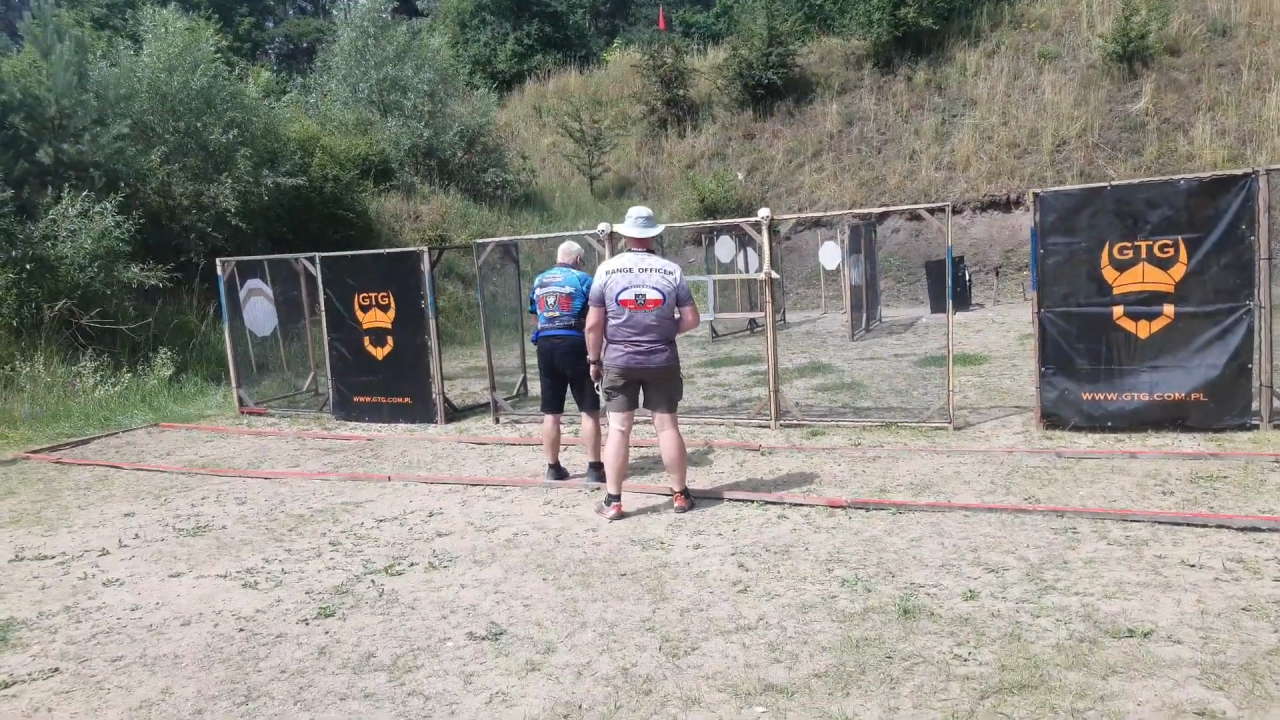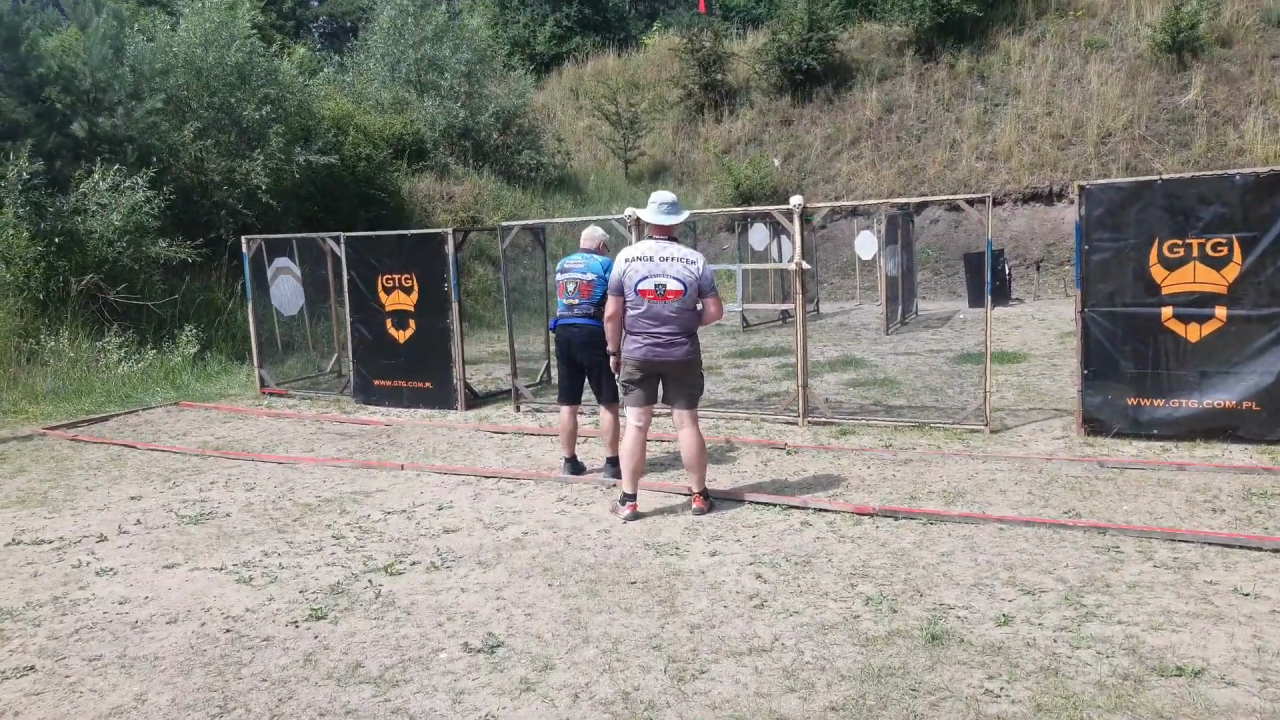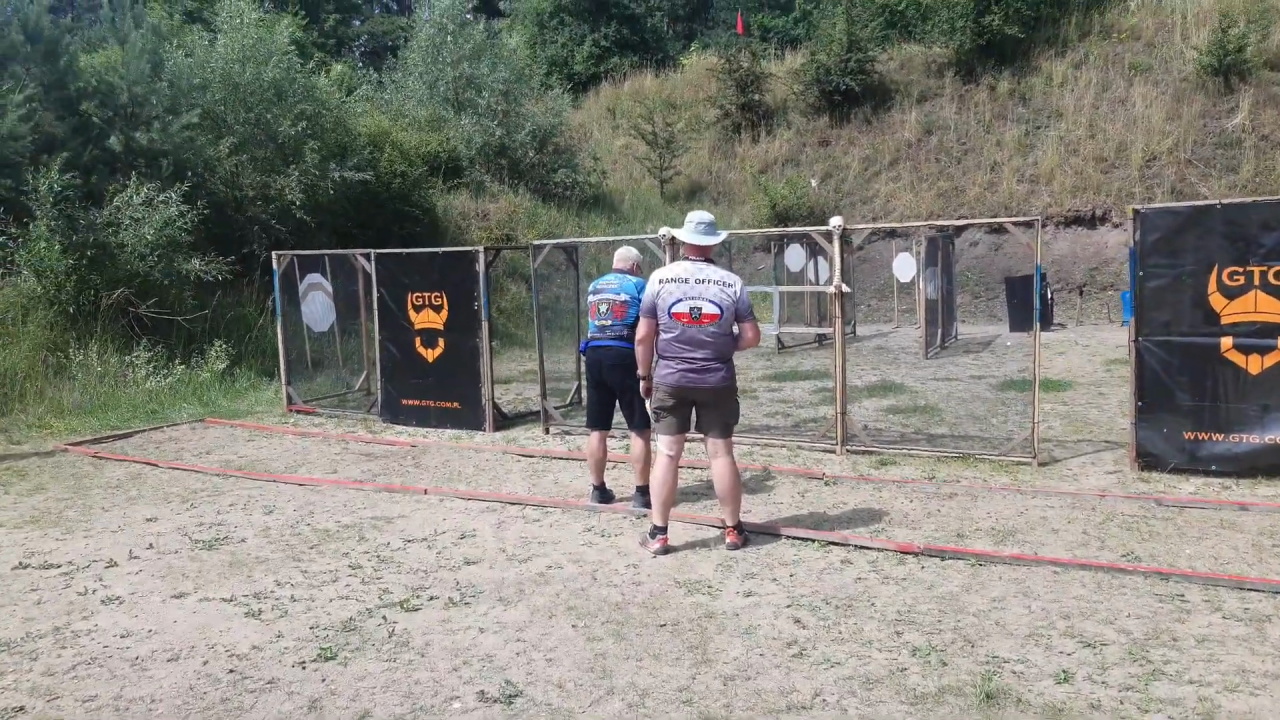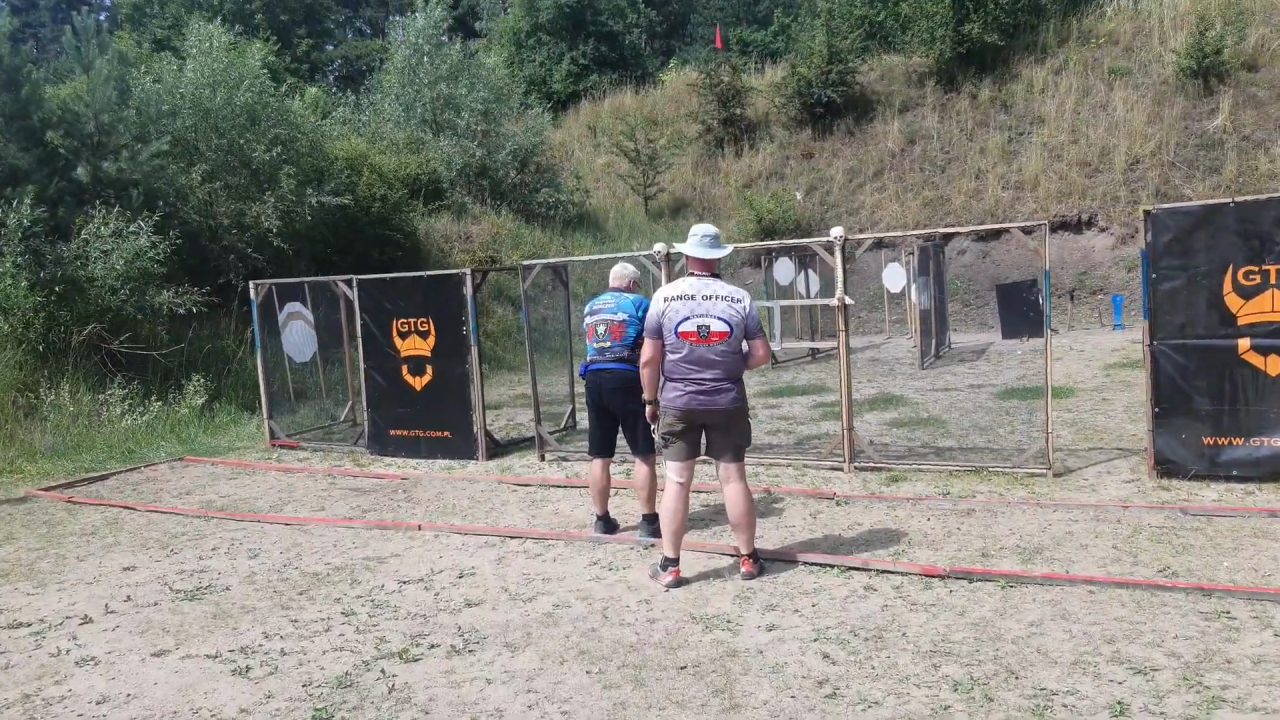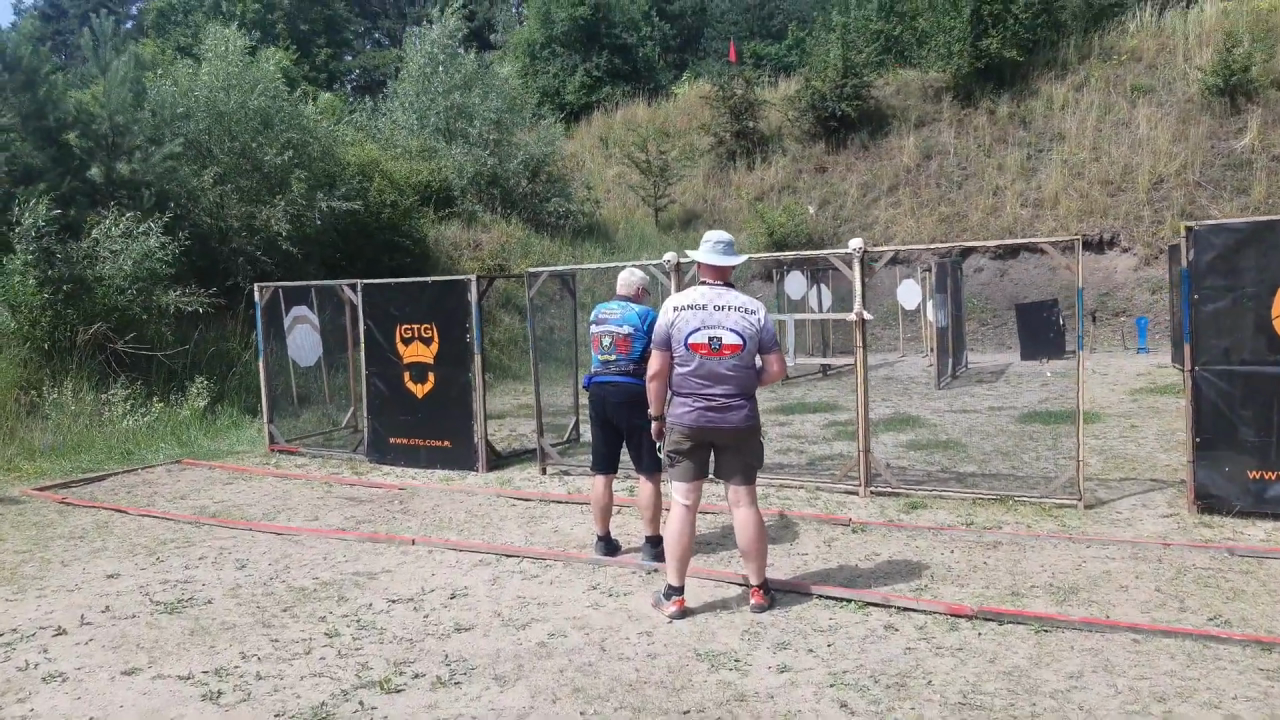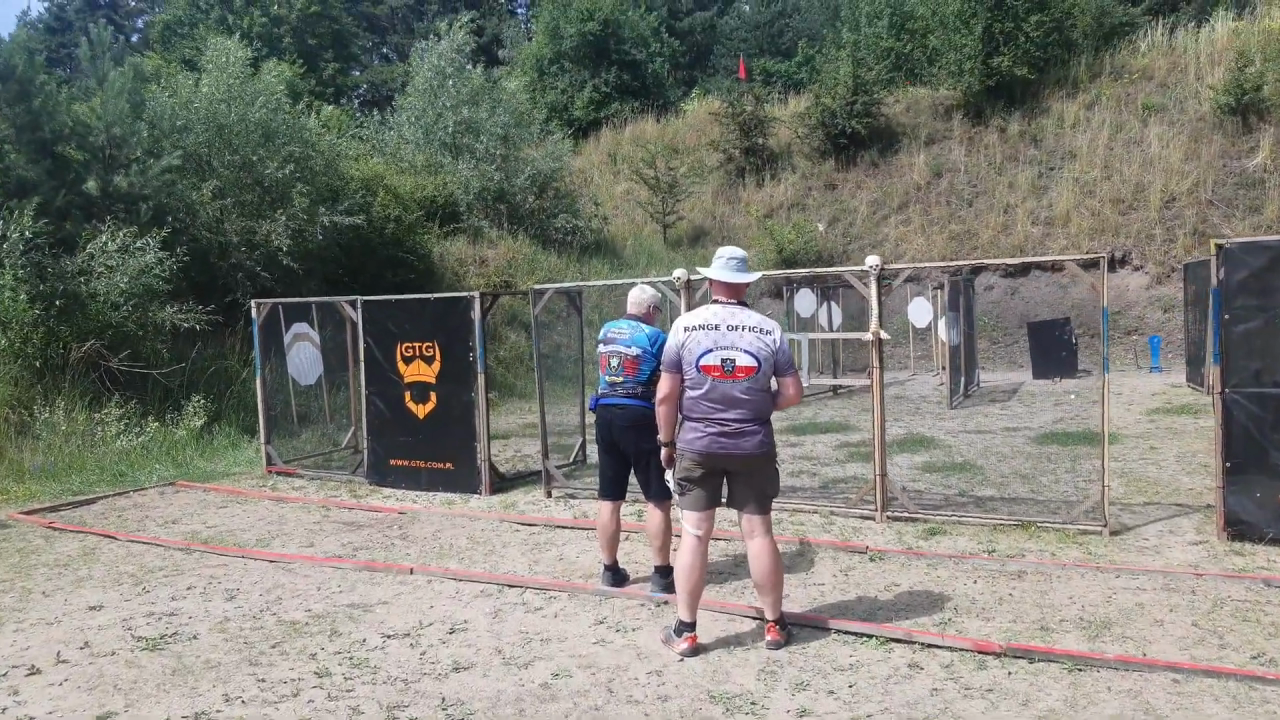
dt=0.5s
person 1, frame 1
left shoulder: (607, 270)
right shoulder: (671, 270)
left elbow: (593, 324)
right elbow: (691, 319)
left wrist: (594, 359)
left hip: (619, 360)
right hip: (661, 360)
left knee: (618, 429)
right knee: (667, 426)
left ankle: (612, 501)
right ankle: (680, 494)
person 1, frame 2
left shoulder: (626, 257)
right shoulder: (694, 260)
left elbow: (611, 314)
right elbow: (714, 311)
left wrist: (614, 351)
left hip: (637, 353)
right hip: (682, 354)
left knee: (635, 425)
right knee: (687, 424)
left ankle: (628, 500)
right ankle: (699, 496)
person 1, frame 3
left shoulder: (660, 278)
right shoulder: (732, 282)
left elbow: (643, 336)
right elbow: (751, 337)
left wrist: (644, 375)
left hip: (670, 379)
right hip: (717, 380)
left knee: (667, 453)
right knee: (721, 453)
left ankle: (658, 534)
right ankle: (733, 530)
person 1, frame 4
left shoulder: (665, 296)
right shoulder: (739, 298)
left elbow: (648, 359)
right elbow: (761, 354)
left wrist: (650, 399)
left hip: (678, 402)
right hip: (728, 402)
left knee: (677, 481)
right knee: (734, 478)
left ankle: (670, 566)
right ankle: (748, 558)
person 1, frame 5
left shoulder: (674, 305)
right shoulder: (754, 309)
left elbow: (656, 371)
right elbow: (776, 370)
left wrist: (657, 415)
left hip: (685, 419)
right hip: (739, 420)
left knee: (682, 503)
right knee: (744, 502)
left ankle: (674, 595)
right ankle: (758, 590)
person 1, frame 6
left shoulder: (685, 325)
right shoulder: (769, 329)
left elbow: (666, 395)
right elbow: (792, 393)
left wrist: (666, 441)
left hip: (697, 445)
right hip: (753, 446)
left knee: (694, 534)
right knee: (758, 532)
person 2, frame 1
left shoulder: (539, 281)
right shoulder: (582, 278)
left hip: (545, 346)
right hip: (573, 345)
left knee: (551, 412)
right knee: (589, 410)
left ankle: (553, 468)
right ankle: (594, 468)
person 2, frame 2
left shoulder: (562, 265)
right shoulder: (604, 264)
left hip: (563, 334)
right hip: (592, 334)
left knee: (568, 404)
right knee: (608, 403)
left ankle: (570, 462)
right ankle: (612, 464)
person 2, frame 3
left shoulder: (594, 286)
right shoulder: (638, 285)
left hip: (594, 356)
right hip: (624, 357)
left knee: (597, 429)
right knee: (640, 429)
left ankle: (598, 489)
right ankle: (642, 493)
person 2, frame 4
left shoulder: (590, 307)
right shoulder: (638, 303)
left hip: (594, 380)
right hip: (626, 380)
left knee: (599, 457)
right knee: (644, 455)
left ankle: (602, 520)
right ankle: (648, 521)
person 2, frame 5
left shoulder: (596, 313)
right shoulder: (644, 315)
left hip: (599, 393)
right hip: (632, 395)
left knee: (602, 473)
right knee: (649, 473)
left ankle: (603, 540)
right ankle: (652, 544)
person 2, frame 6
left shoulder: (605, 332)
right shoulder: (654, 336)
left hip: (606, 416)
right hip: (639, 418)
left knee: (609, 499)
right knee: (658, 500)
left ankle: (610, 570)
